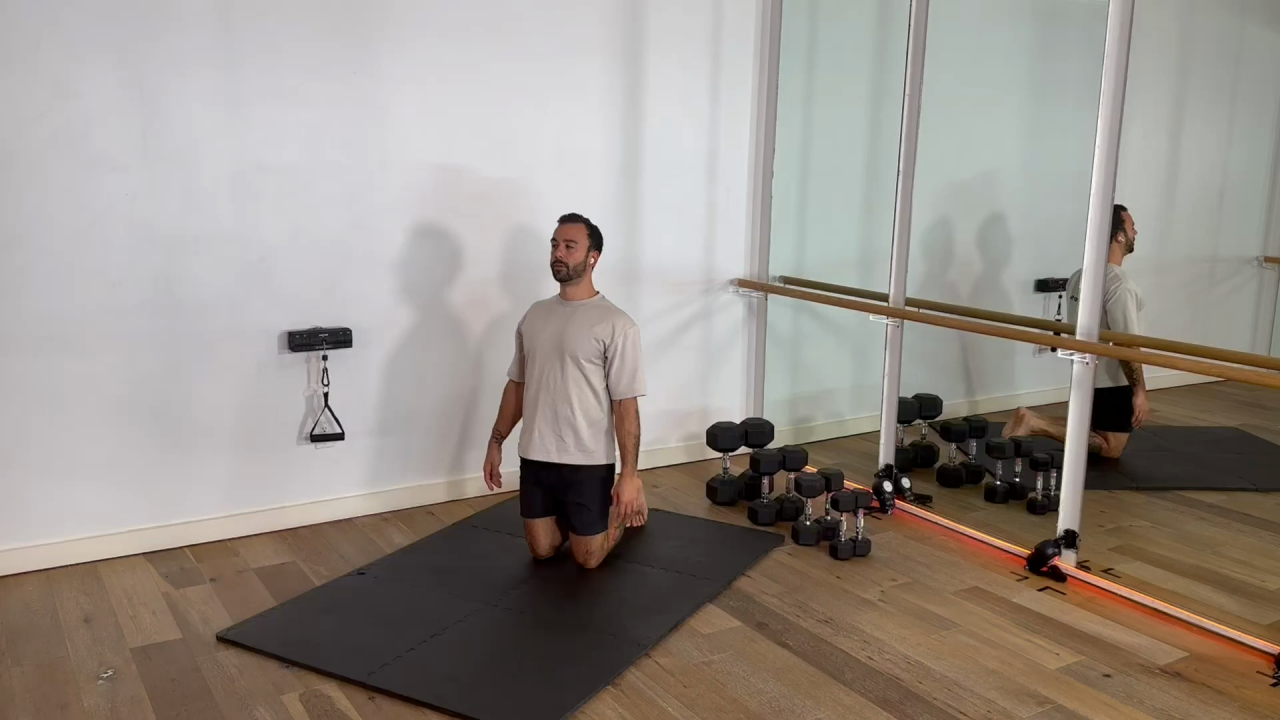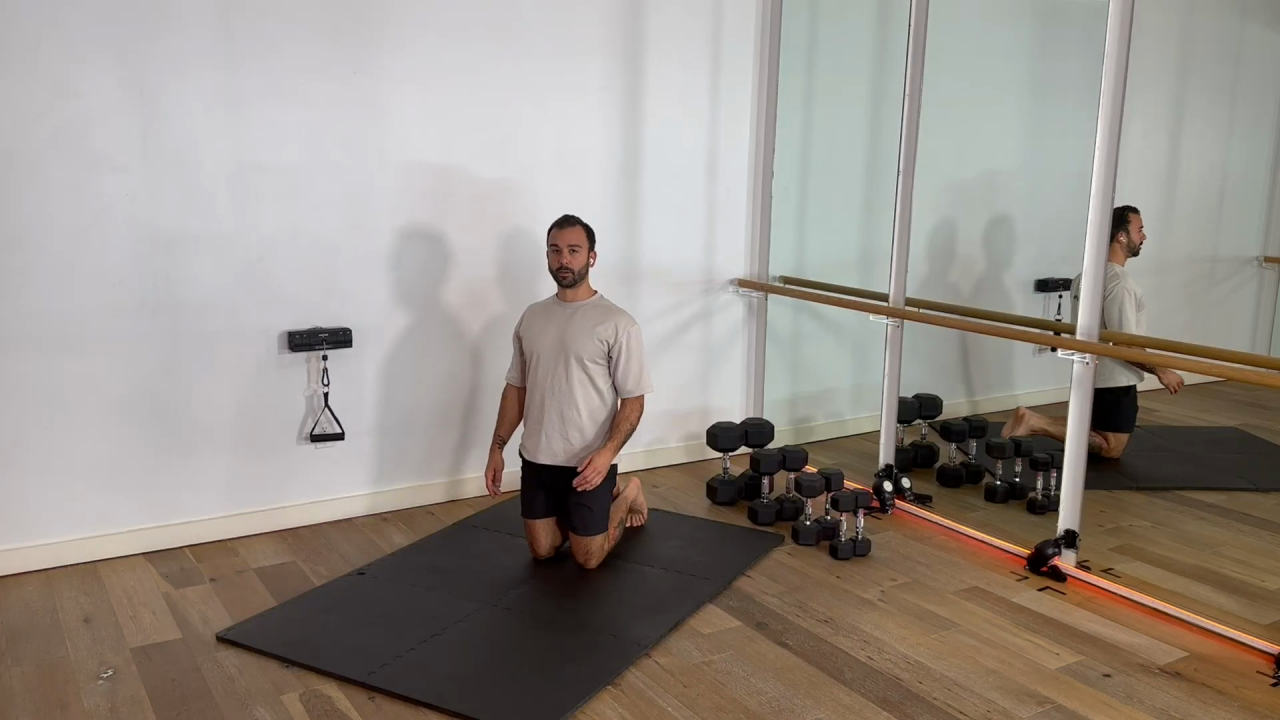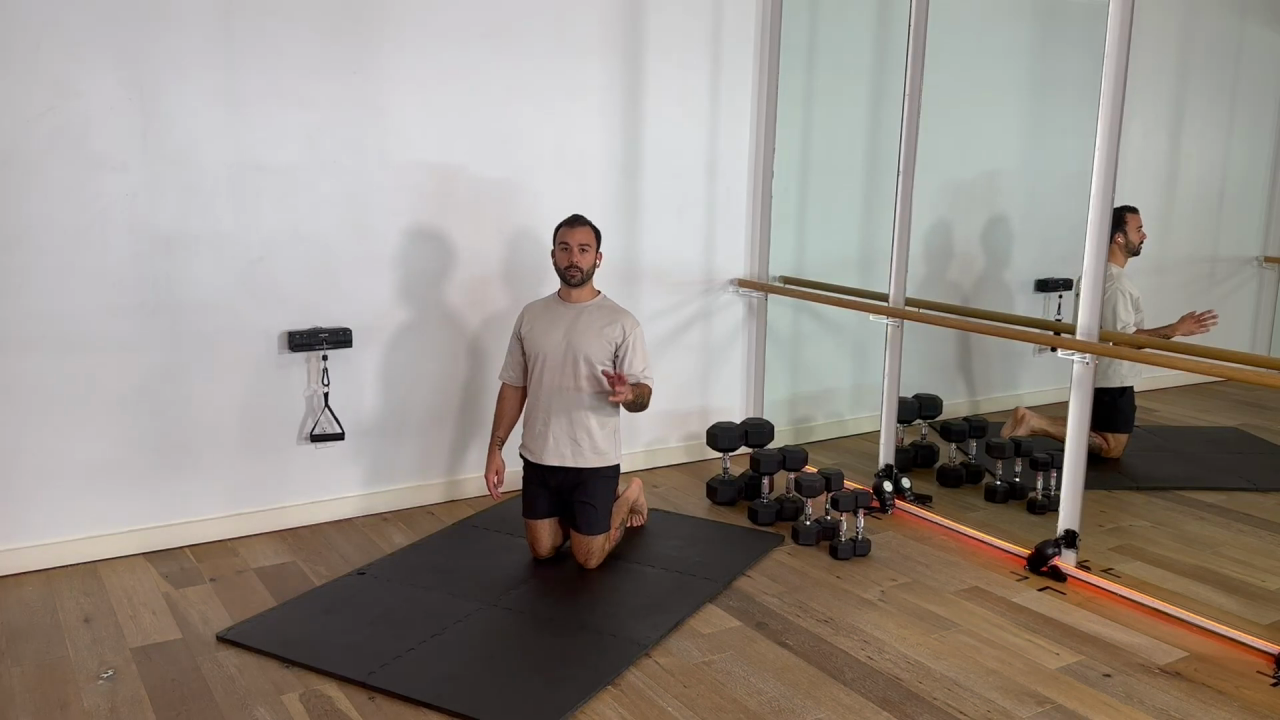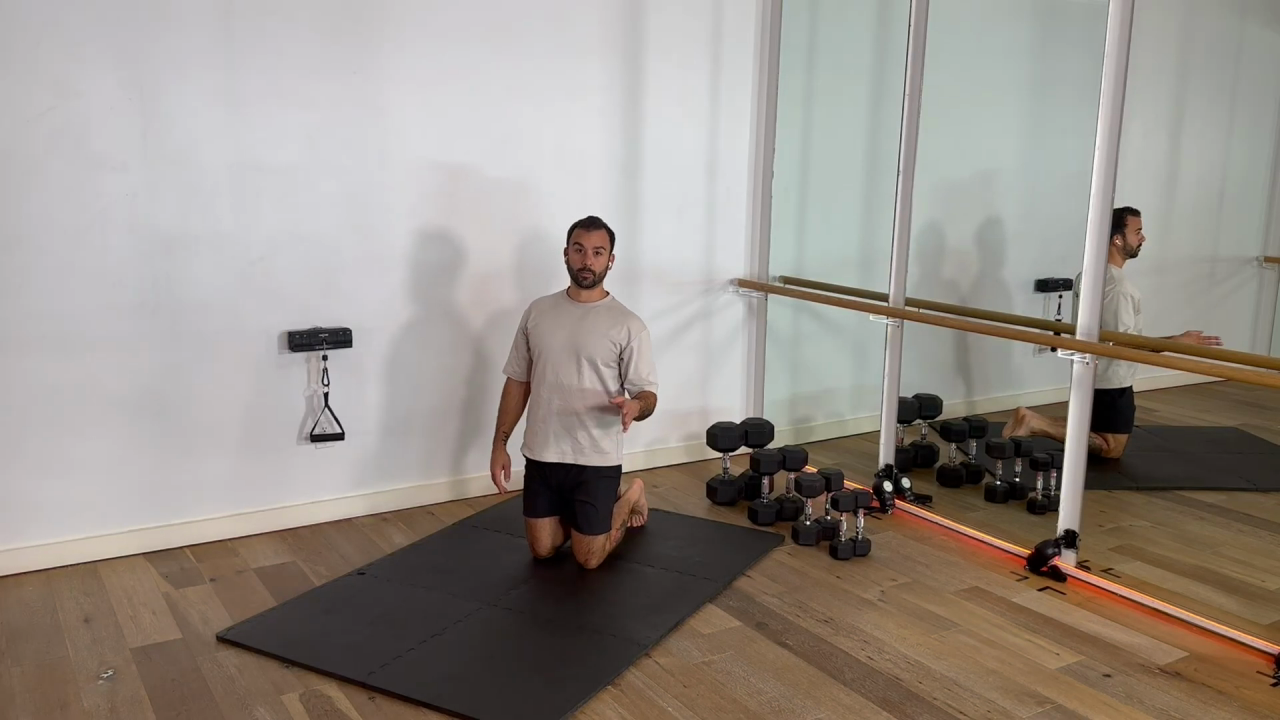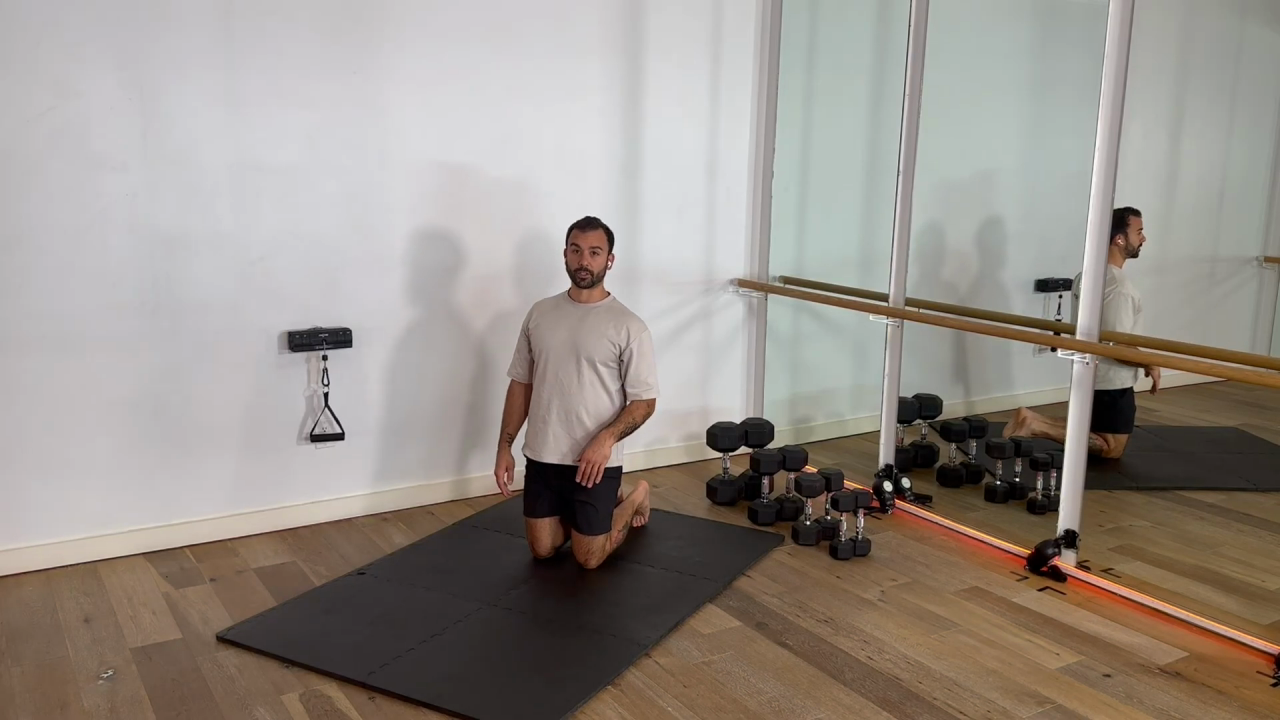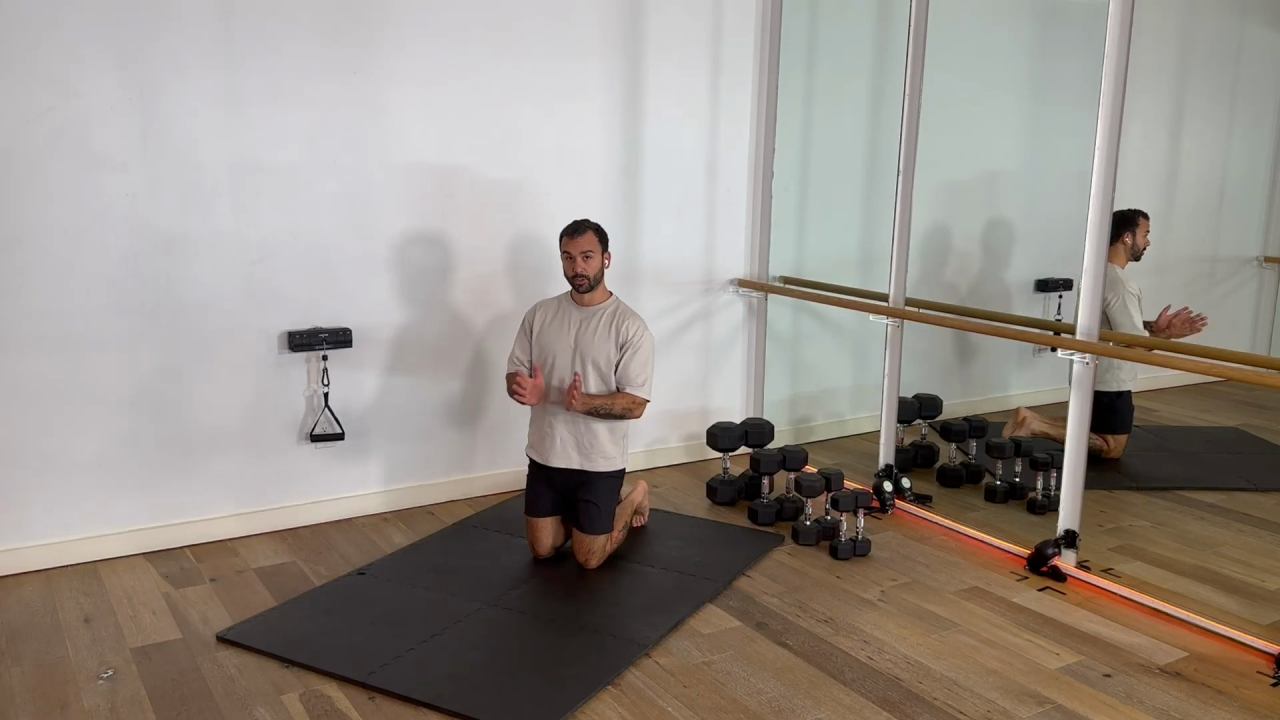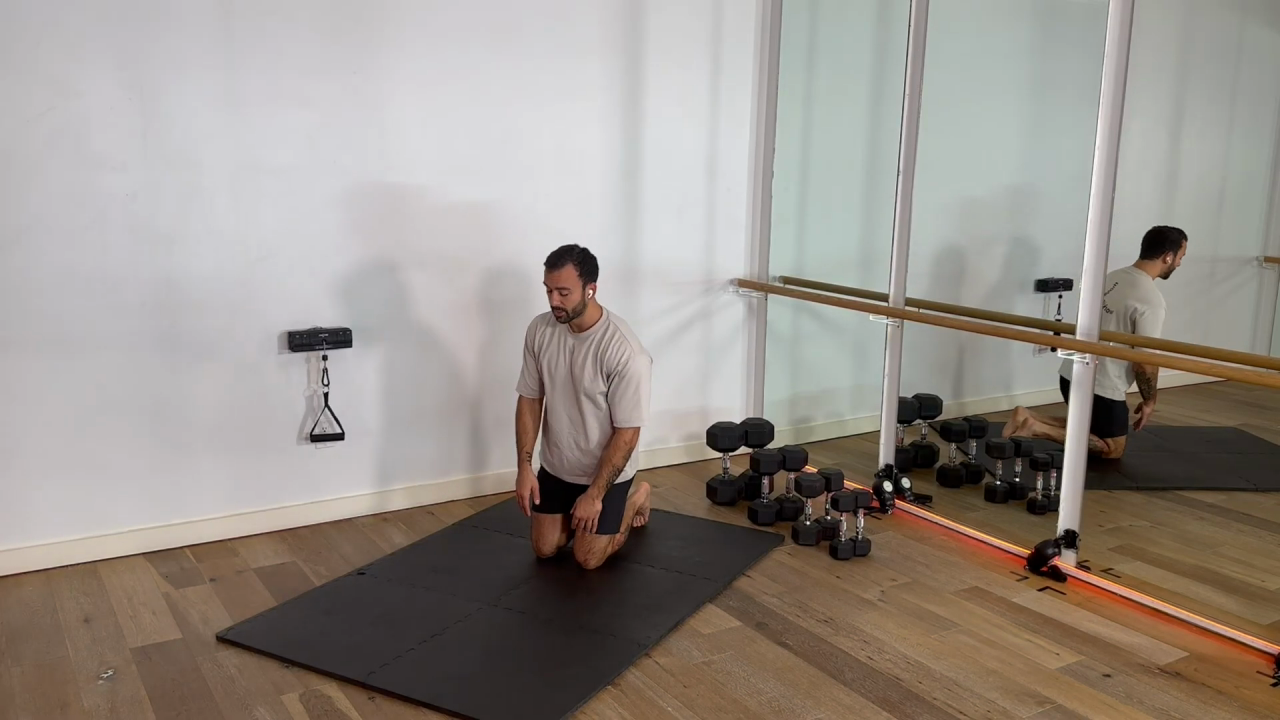
dt=0.7s
person 1, frame 1
left shoulder: (615, 324)
right shoulder: (535, 315)
left elbow: (626, 403)
right elbow: (517, 384)
left wrist: (629, 473)
right wrist: (496, 442)
left hip: (587, 461)
right hip: (536, 457)
left knee: (588, 558)
right knee: (542, 550)
left ankle: (622, 500)
right ankle: (604, 500)
person 1, frame 2
left shoulder: (617, 323)
right shoulder: (532, 317)
left elbow: (633, 399)
right elbow: (516, 388)
left wrist: (608, 452)
right wrist: (496, 448)
left hip: (588, 463)
right hip: (537, 458)
left knee: (587, 558)
right knee: (542, 550)
left ankle: (627, 494)
right ankle: (605, 499)
person 1, frame 3
left shoulder: (621, 322)
right shoulder: (531, 315)
left elbow: (643, 395)
right elbow: (513, 387)
left wrist: (628, 393)
right wrist: (495, 448)
left hip: (594, 461)
right hip: (539, 458)
left knee: (588, 558)
right knee: (542, 550)
left ankle: (629, 496)
right ankle: (606, 500)
person 1, frame 4
left shoulder: (627, 325)
right shoulder: (537, 311)
left elbow: (646, 394)
right elbow: (518, 381)
left wrist: (636, 404)
right wrist: (500, 443)
left hip: (595, 460)
right hip: (541, 454)
left knee: (588, 558)
right knee: (542, 550)
left ankle: (631, 497)
right ankle: (608, 502)
person 1, frame 5
left shoulder: (628, 326)
right shoulder: (540, 313)
left elbow: (644, 400)
right elbow: (521, 384)
left wrist: (607, 438)
right wrist: (505, 446)
left hip: (595, 460)
right hip: (542, 456)
left knee: (588, 558)
right knee: (542, 549)
left ankle: (634, 498)
right ankle: (607, 504)
person 1, frame 6
left shoulder: (630, 327)
right shoulder: (540, 314)
left elbow: (634, 404)
right elbow: (514, 376)
left wrist: (584, 401)
right wrist: (524, 389)
left hip: (598, 462)
right hip: (546, 455)
left knee: (589, 558)
right knee: (543, 549)
left ankle: (634, 497)
right ankle: (585, 511)
person 1, frame 7
left shoulder: (625, 352)
right shoulder: (539, 330)
left elbow: (627, 433)
right elbow: (529, 400)
left wrist: (595, 495)
right wrist: (524, 467)
left hip: (604, 471)
right hip: (555, 466)
left knee: (588, 559)
right knee: (545, 550)
left ankle: (636, 499)
right ankle: (578, 513)
person 2, frame 1
left shoulder: (1080, 276)
right shoulder: (1120, 284)
right wrist: (1140, 392)
right hip: (1112, 382)
left knee: (1095, 434)
right knee: (1110, 448)
left ankle: (1033, 420)
right ankle: (1036, 424)
person 2, frame 2
right shoulder: (1120, 283)
right wrist: (1161, 371)
left hip: (1090, 374)
right hip: (1114, 380)
left knee: (1101, 437)
right knee: (1110, 448)
left ankle: (1034, 421)
right ankle: (1037, 424)
person 2, frame 3
right shoulder: (1116, 282)
right elbow: (1123, 337)
right wrist: (1175, 330)
left hip: (1097, 374)
right hip: (1112, 379)
left knee: (1099, 435)
right knee: (1110, 448)
left ankle: (1034, 421)
right ankle: (1037, 424)
person 2, frame 4
right shoulder: (1116, 285)
right wrist: (1180, 341)
left hip: (1090, 375)
right hip: (1111, 381)
left knee: (1099, 436)
right knee: (1111, 449)
left ankle: (1036, 421)
right ankle: (1038, 424)
person 2, frame 5
right shoulder: (1117, 286)
right wrist: (1150, 365)
right hip: (1112, 382)
left knee: (1096, 434)
right knee: (1110, 449)
left ankle: (1033, 422)
right ankle: (1037, 426)
person 2, frame 6
right shoulder: (1120, 285)
left wrist: (1157, 326)
right wrist: (1169, 334)
right hip: (1108, 383)
left knee: (1095, 431)
right knee: (1111, 449)
left ankle: (1032, 420)
right ankle: (1036, 427)
person 2, frame 7
left shoulder: (1113, 278)
right shoulder: (1150, 299)
right elbow: (1145, 361)
right wrist: (1148, 401)
left hip: (1073, 373)
right hip: (1101, 386)
left knee: (1094, 432)
right knee: (1112, 449)
left ankle: (1031, 419)
right ankle: (1036, 428)
